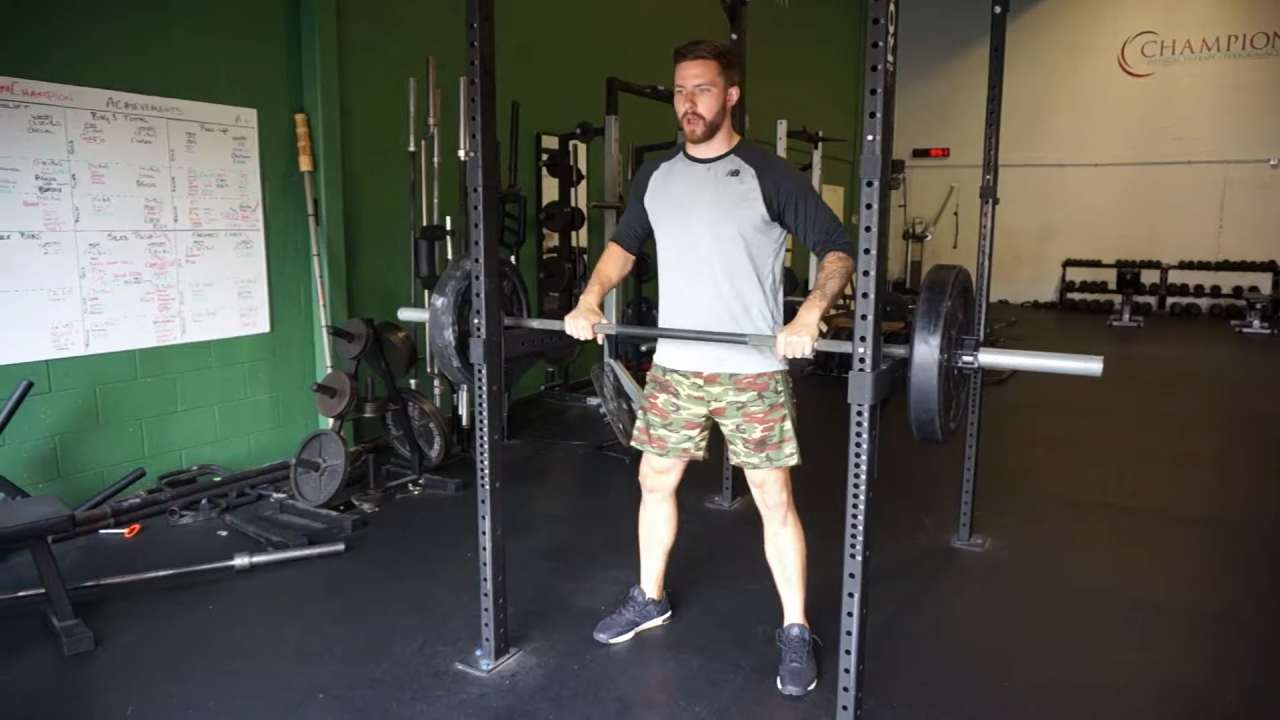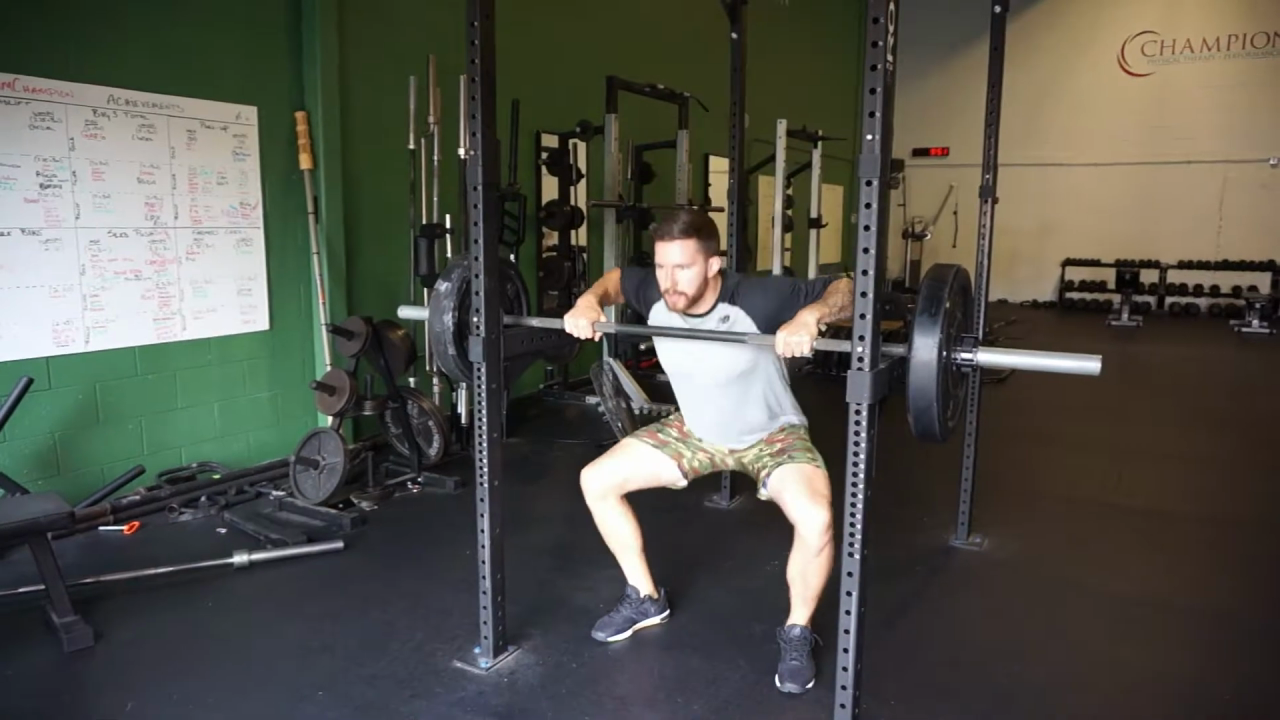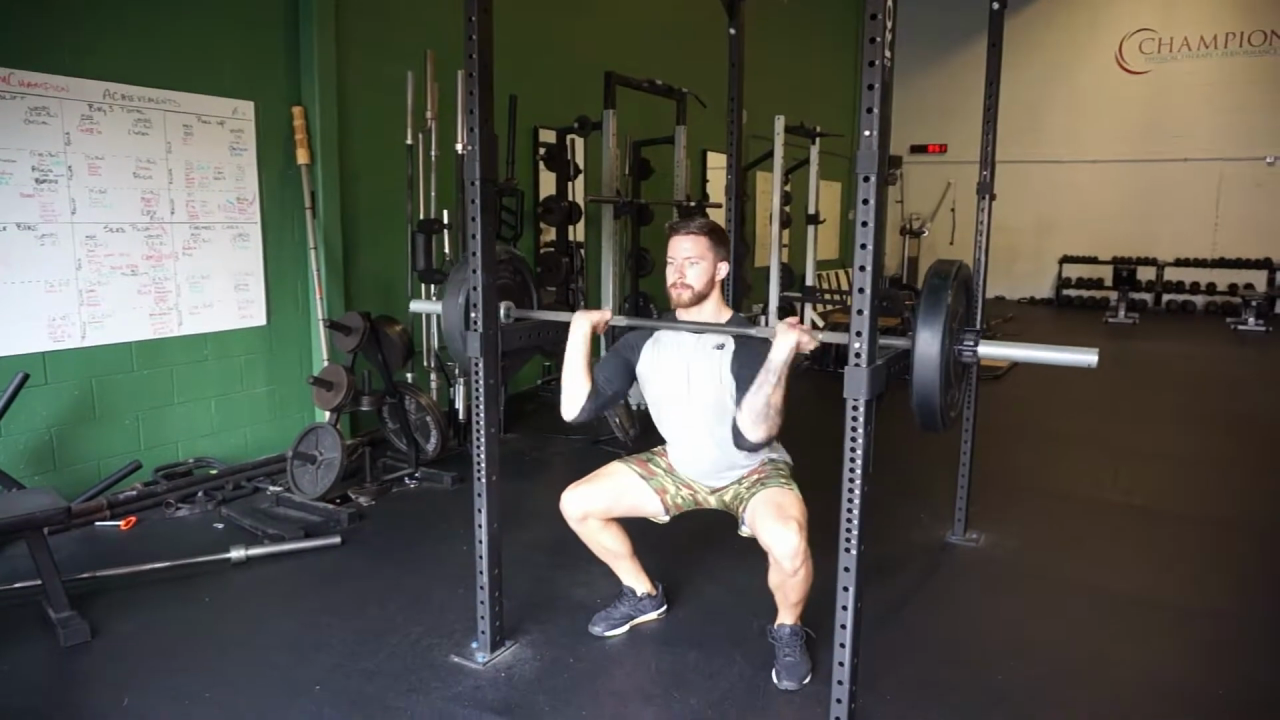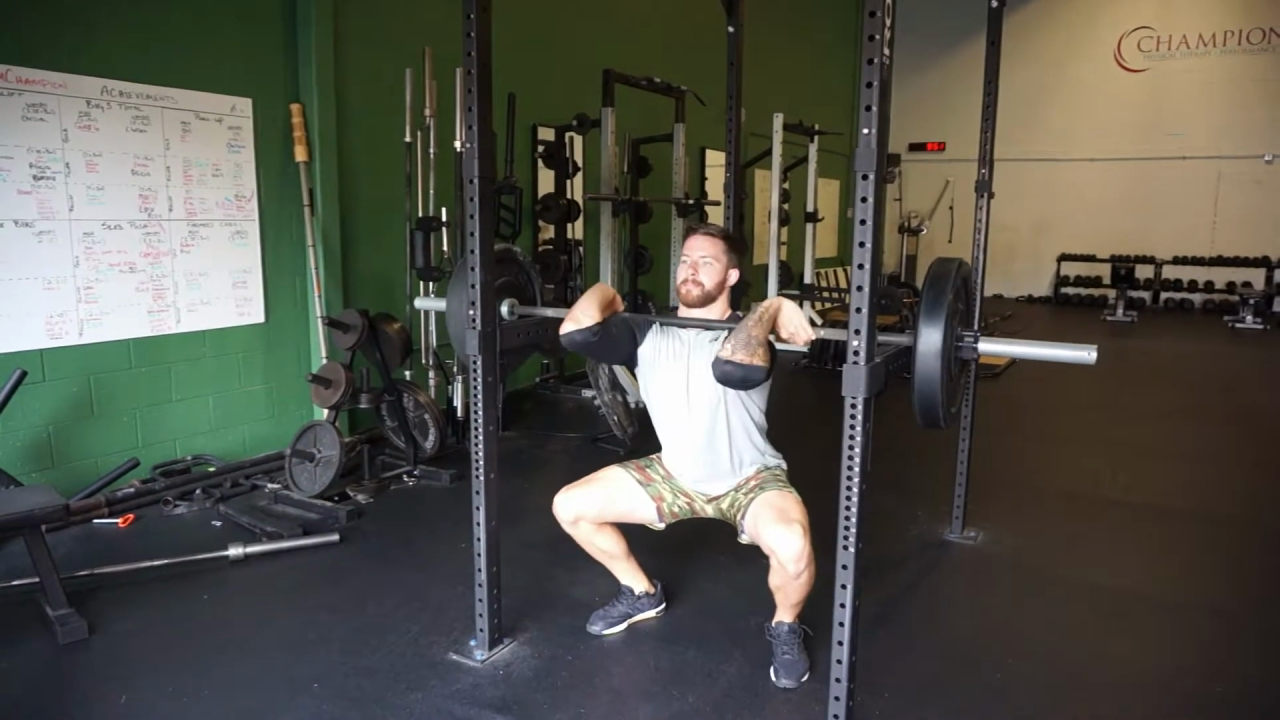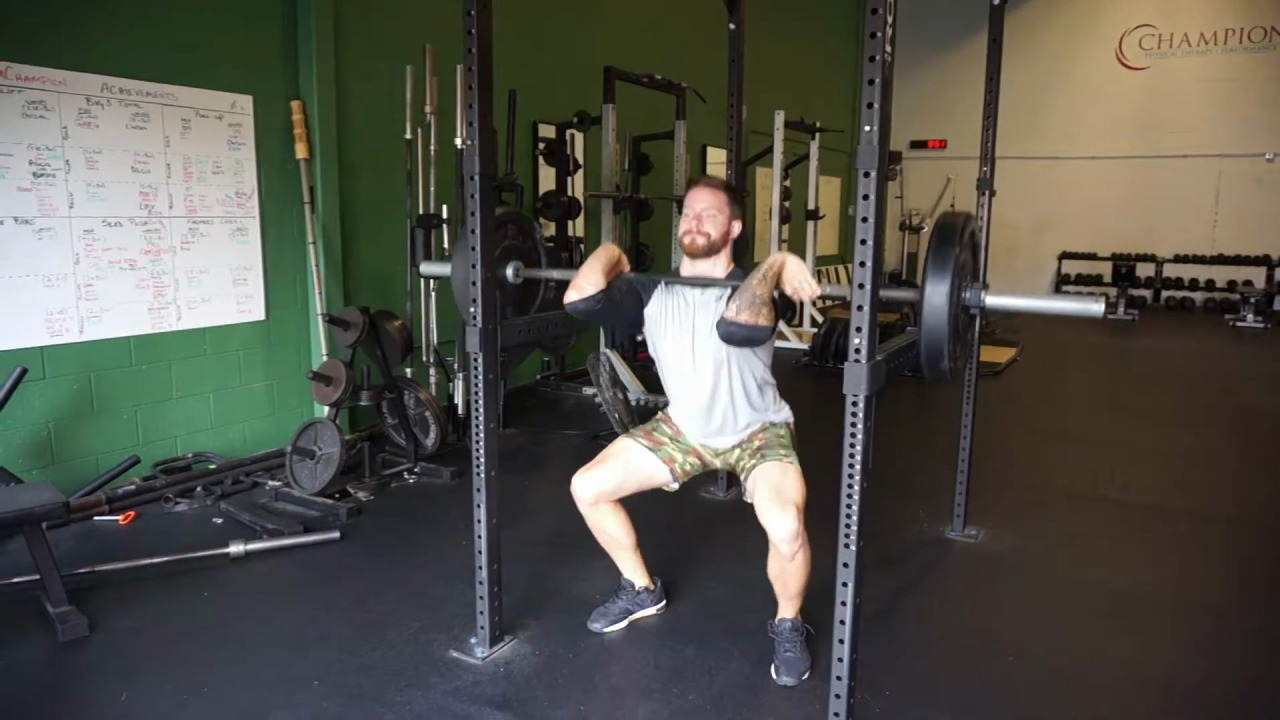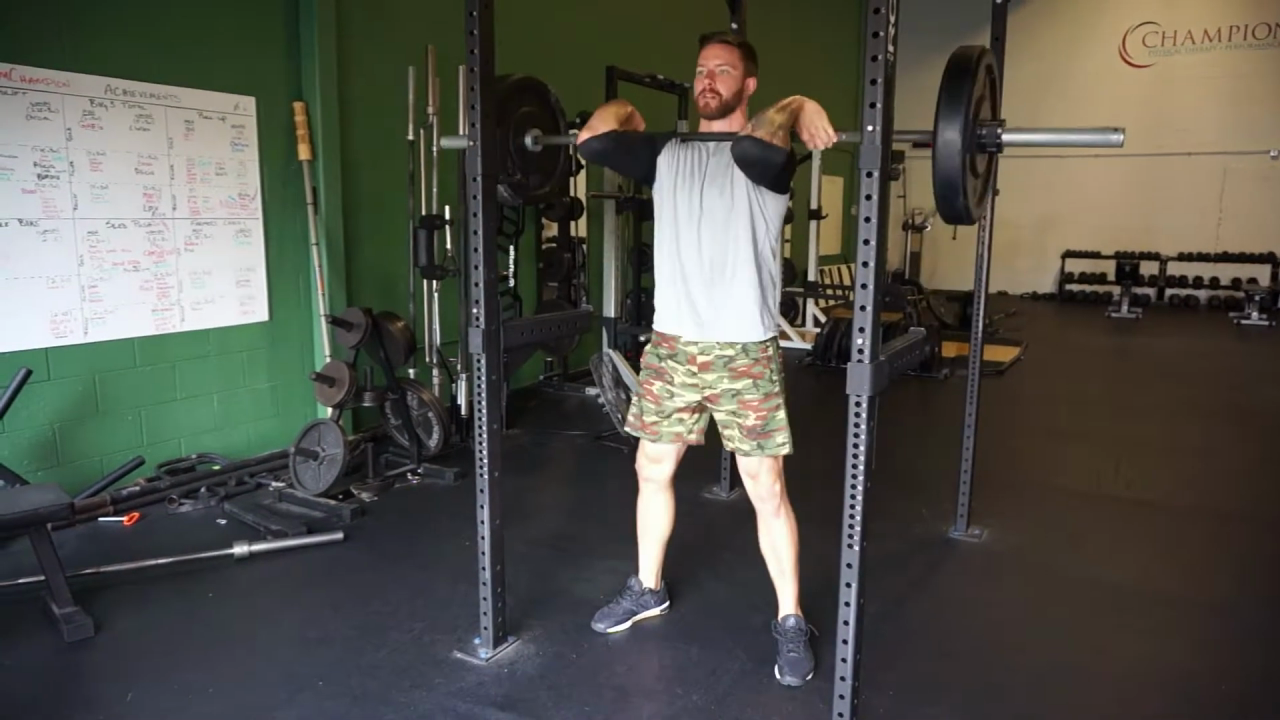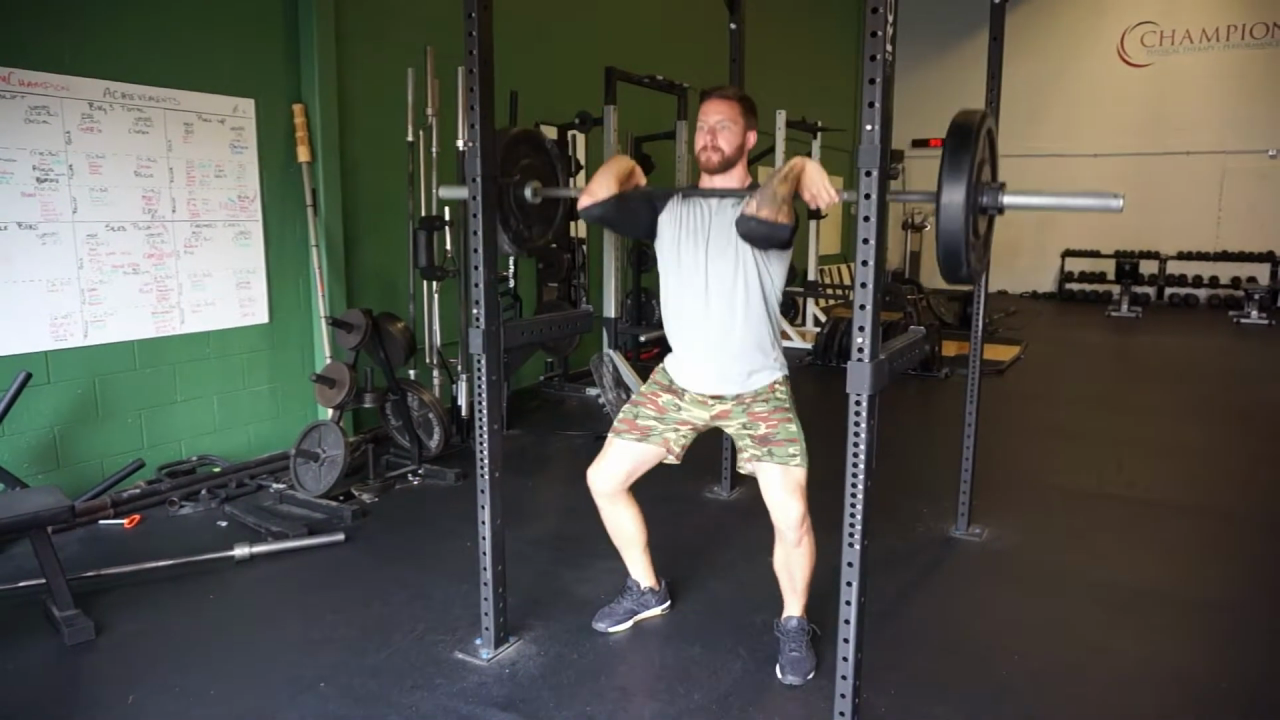
dt=0.7s
person 1, frame 1
left shoulder: (767, 174)
right shoulder: (655, 174)
left elbow: (837, 248)
right elbow: (624, 243)
left wrist: (810, 314)
right wrist: (590, 300)
left hip: (753, 368)
right hip: (675, 363)
left knee: (774, 499)
right knee: (655, 483)
left ankle: (796, 632)
right ankle: (650, 599)
person 1, frame 2
left shoulder: (757, 299)
right shoulder: (655, 297)
left elbow: (843, 290)
right elbow: (620, 278)
left wrist: (809, 320)
right wrist: (591, 301)
left hip: (772, 434)
right hip: (695, 431)
left knee: (816, 520)
right knee: (596, 481)
left ankle: (796, 634)
right ankle: (646, 599)
person 1, frame 3
left shoulder: (748, 345)
right shoulder: (642, 341)
left elbow: (752, 436)
right elbow: (575, 410)
left wrist: (783, 351)
right wrist: (580, 330)
left hip: (751, 473)
right hip: (678, 467)
left knee: (787, 543)
right knee: (576, 504)
left ankle: (787, 631)
right ankle: (643, 595)
person 1, frame 4
left shoulder: (746, 337)
right shoulder: (648, 333)
left elbow: (734, 369)
right elbow: (575, 333)
left wrist: (772, 308)
right wrist: (603, 292)
left hip: (748, 479)
right hip: (674, 475)
left knee: (791, 545)
right knee: (568, 507)
left ankle: (785, 629)
right ankle: (641, 593)
person 1, frame 5
left shoulder: (749, 295)
right shoulder: (652, 292)
left elbow: (737, 328)
right elbow: (580, 301)
left wrist: (777, 265)
right wrist: (608, 253)
left hip: (757, 432)
right hip: (682, 428)
left knee: (785, 528)
right knee: (587, 488)
left ankle: (787, 626)
right ankle: (641, 590)
person 1, frame 6
left shoulder: (766, 154)
right shoulder: (666, 151)
left elbow: (752, 144)
right elbow: (593, 142)
left wrist: (797, 109)
right wrist: (623, 109)
left hip: (743, 349)
right hip: (670, 344)
left knee: (765, 489)
right knee: (653, 472)
left ankle: (790, 622)
right ankle: (648, 589)
person 1, frame 7
left shoulder: (769, 208)
right shoulder: (667, 206)
left elbow: (755, 221)
right elbow: (593, 205)
left wrist: (798, 170)
right wrist: (625, 165)
left hip: (754, 389)
right hip: (679, 381)
left knee: (791, 516)
right knee: (604, 479)
left ankle: (793, 624)
right ankle: (647, 589)
